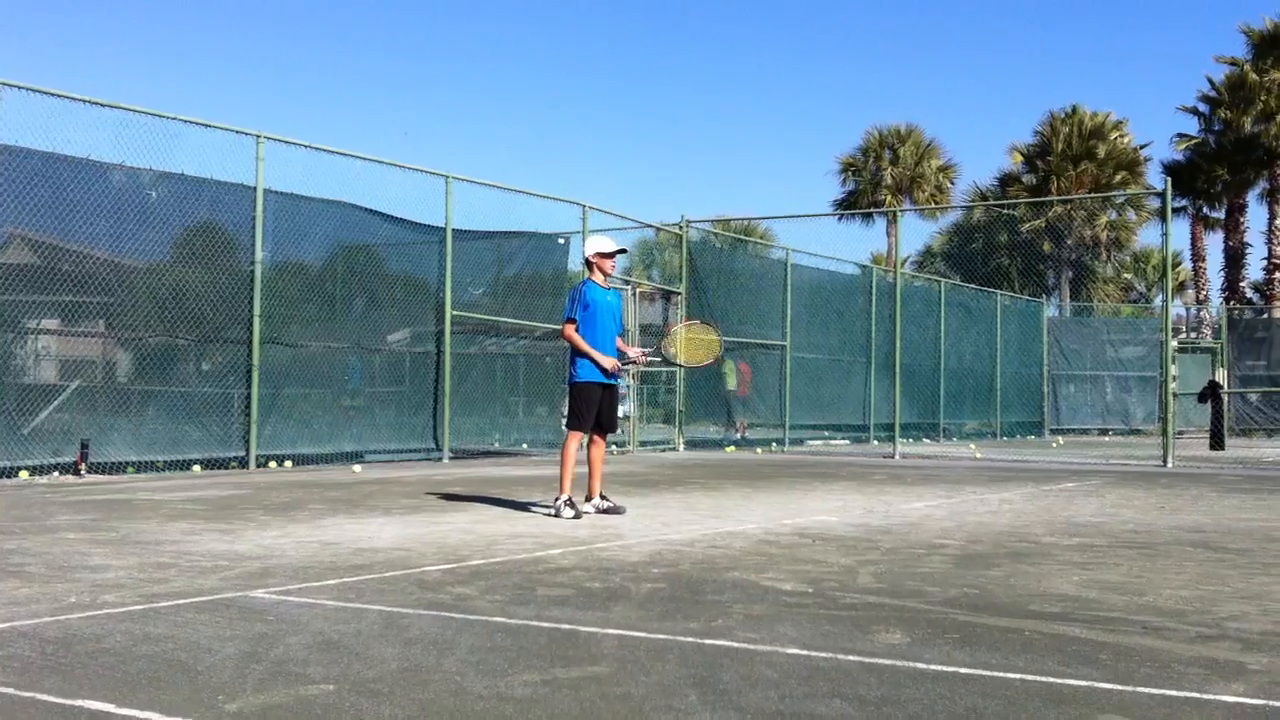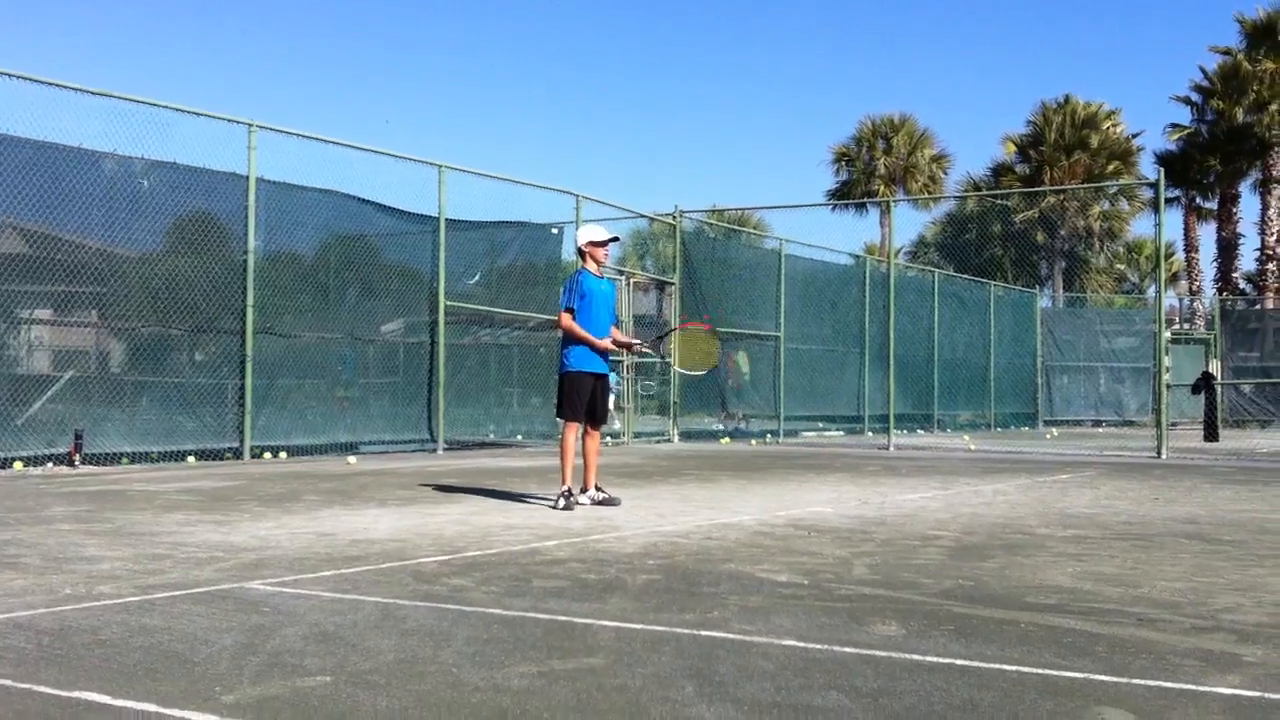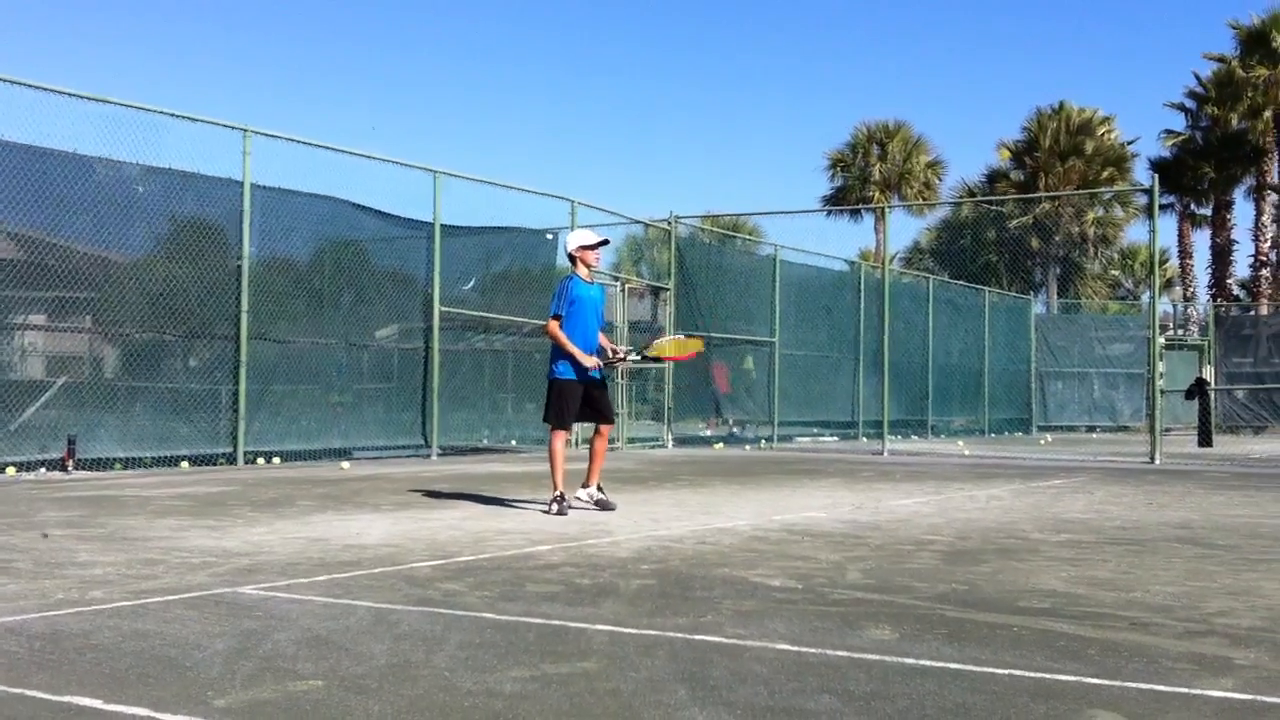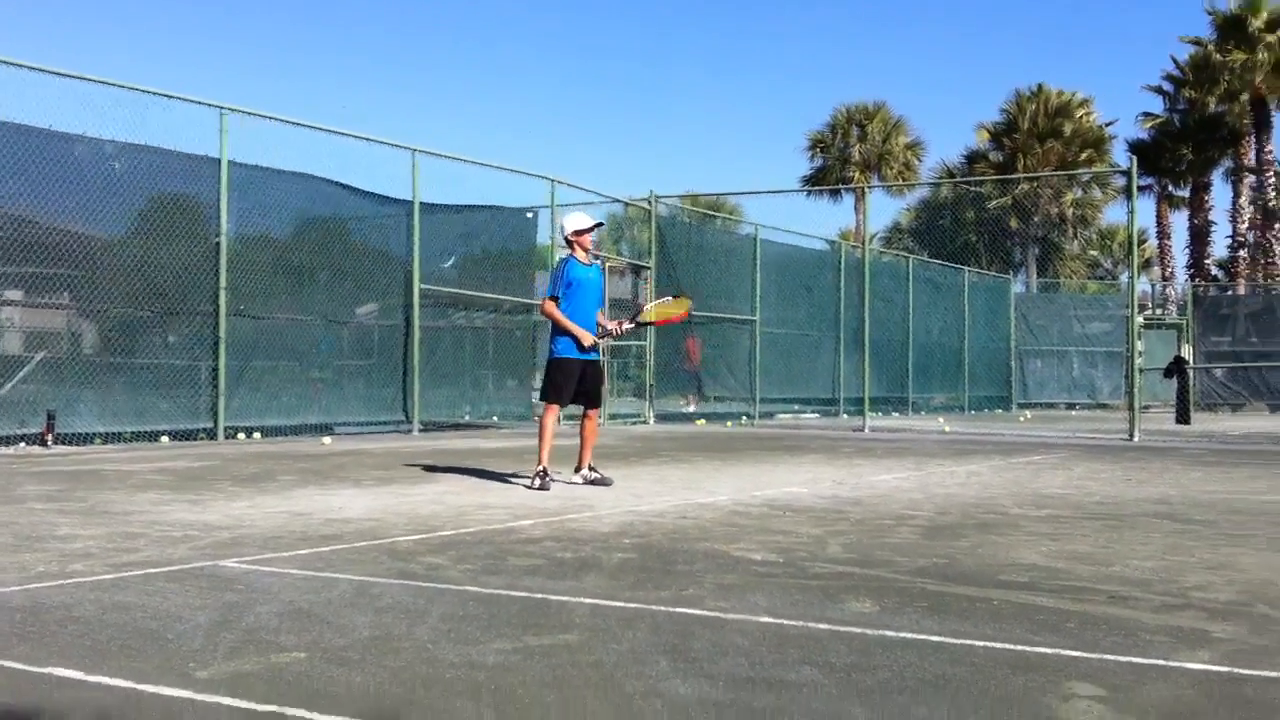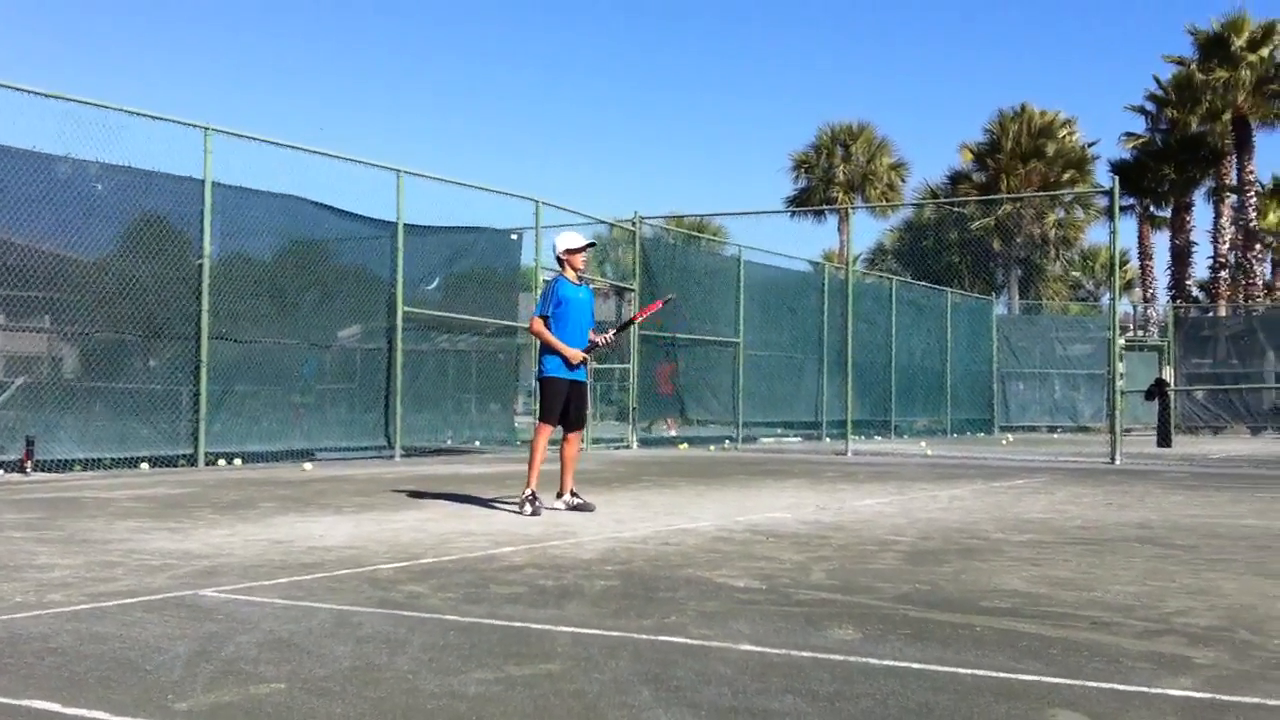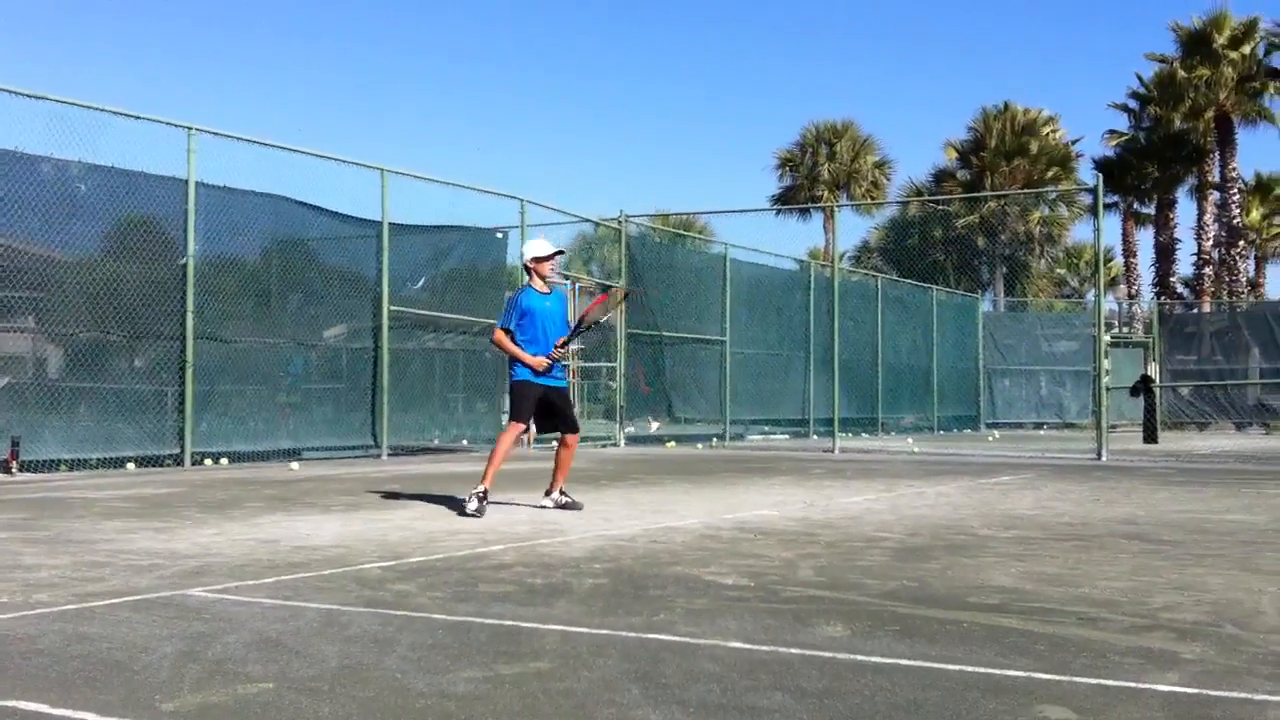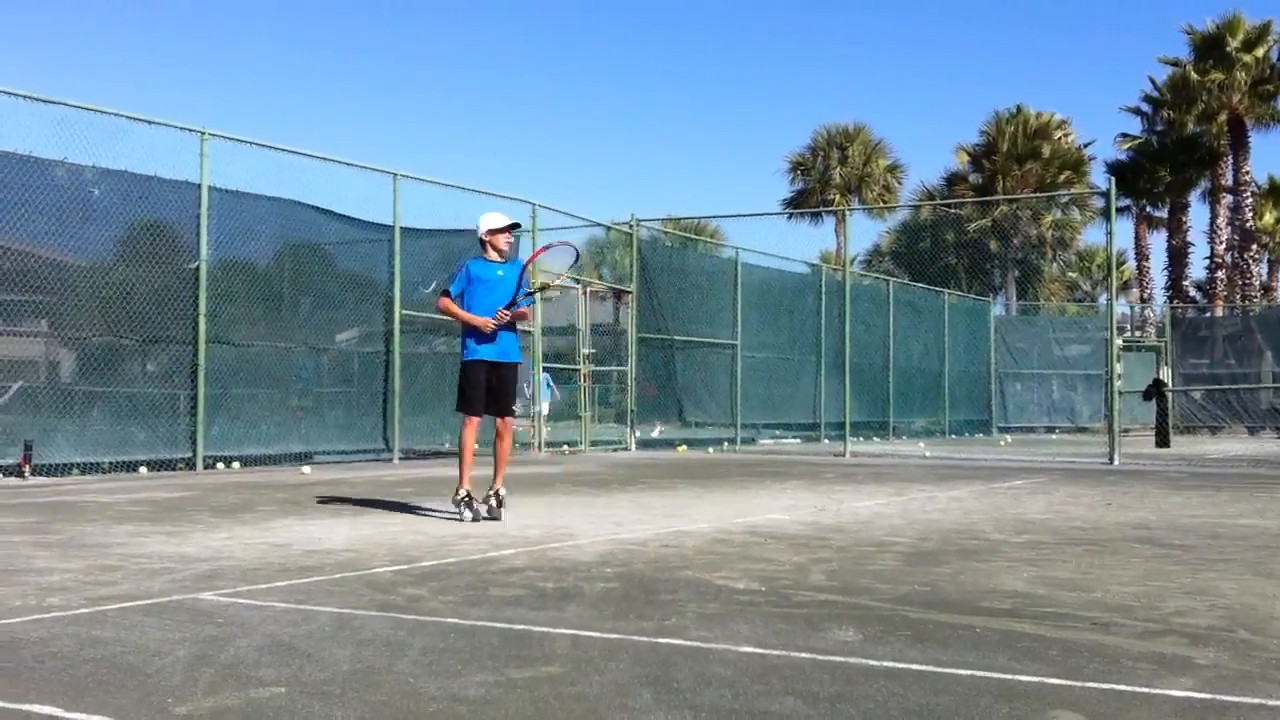
dt=0.4s
person 1, frame 1
left shoulder: (615, 296)
right shoulder: (583, 290)
right elbow: (568, 331)
left wrist: (628, 350)
right wrist: (599, 357)
left hip: (608, 377)
right hip: (585, 374)
left knee: (600, 435)
right knee: (576, 432)
left ankle: (595, 497)
right ankle: (564, 498)
person 1, frame 2
left shoulder: (608, 285)
right shoulder: (578, 279)
right elbow: (564, 321)
left wrist: (625, 341)
right wrist: (596, 342)
left hip: (600, 366)
right hip: (577, 364)
left knee: (594, 427)
right knee: (573, 423)
left ankle: (590, 489)
right ankle: (566, 488)
person 1, frame 3
left shoulder: (598, 290)
right shoulder: (568, 285)
right elbow: (552, 327)
left wrist: (608, 346)
right wrist: (579, 355)
left hip: (592, 372)
right hip: (566, 370)
left knee: (605, 424)
right knee: (560, 429)
left ankle: (590, 487)
right ankle: (558, 494)
person 1, frame 4
left shoulder: (597, 270)
right shoulder: (566, 267)
right elbow: (547, 307)
left wrist: (607, 324)
right wrist: (579, 332)
left hip: (590, 352)
right hip: (566, 349)
left knee: (593, 410)
right knee: (553, 406)
left ankle: (584, 468)
right ankle: (542, 468)
person 1, frame 5
left shoulder: (587, 291)
right shoulder: (556, 286)
right elbow: (535, 325)
left wrist: (598, 338)
right wrist: (566, 350)
left hip: (578, 372)
right hip: (555, 368)
left knee: (573, 432)
right knee: (546, 426)
left ankle: (566, 494)
right ankle: (530, 492)
person 1, frame 6
left shoulder: (560, 298)
right shoulder: (521, 297)
right elbow: (498, 336)
left wrist: (560, 350)
right wrist: (529, 359)
left hip: (555, 377)
right hip: (525, 374)
left knee: (571, 434)
right knee: (516, 426)
left ankle: (555, 492)
right ankle: (482, 490)
person 1, frame 7
left shoulder: (517, 269)
right shoulder: (470, 268)
left elbow: (525, 313)
right elbow: (444, 302)
left wrist: (513, 316)
right wrist: (477, 320)
left hip: (508, 355)
right hip: (477, 354)
left knee: (505, 423)
right knee: (472, 420)
left ankle: (496, 491)
right ankle: (464, 492)
